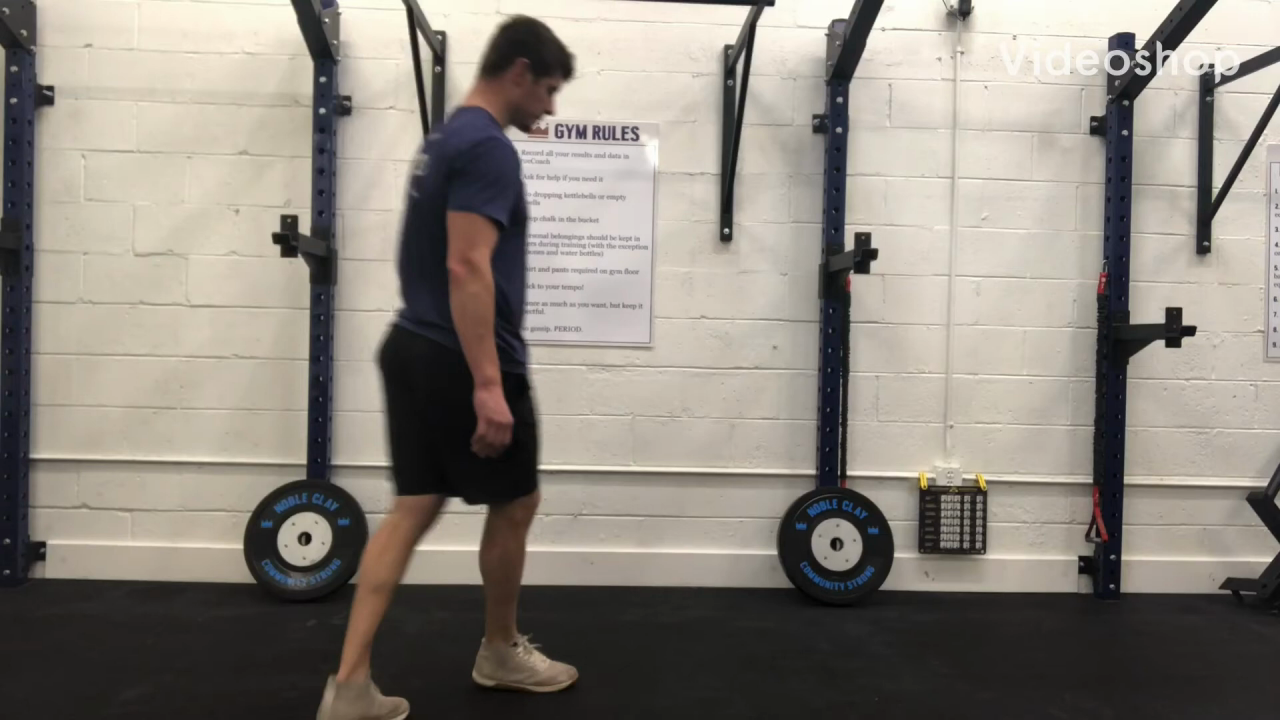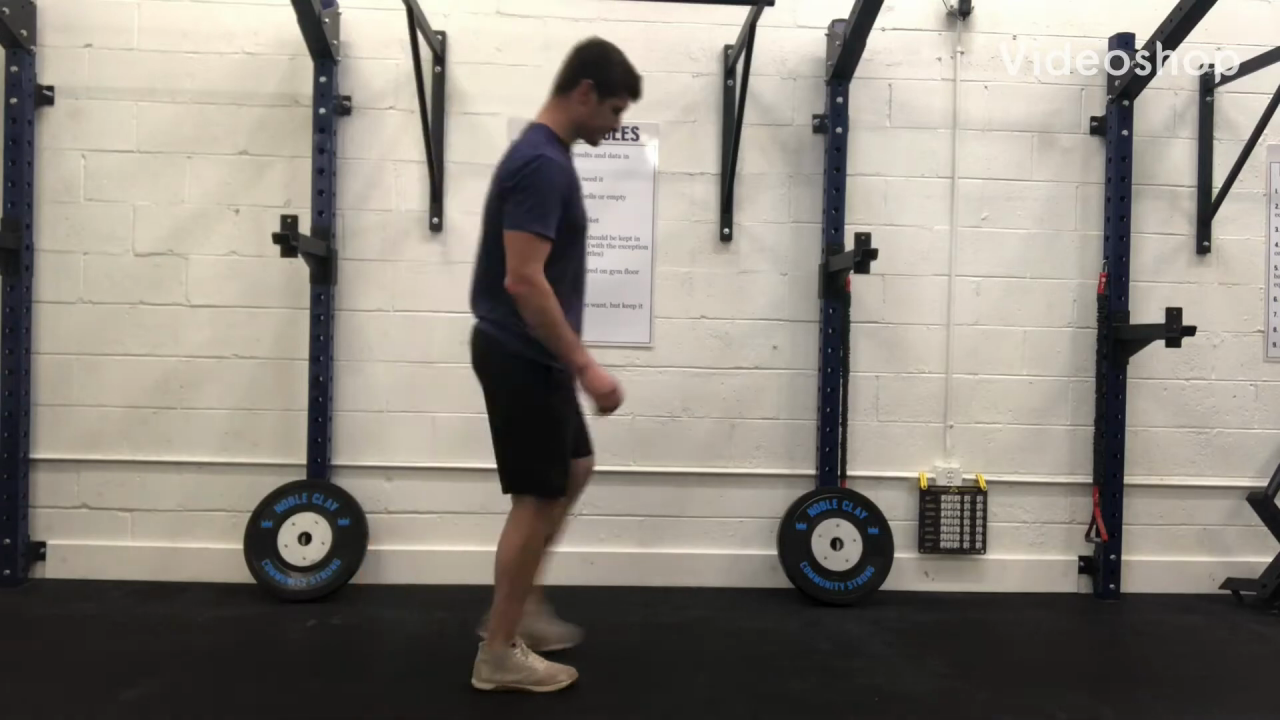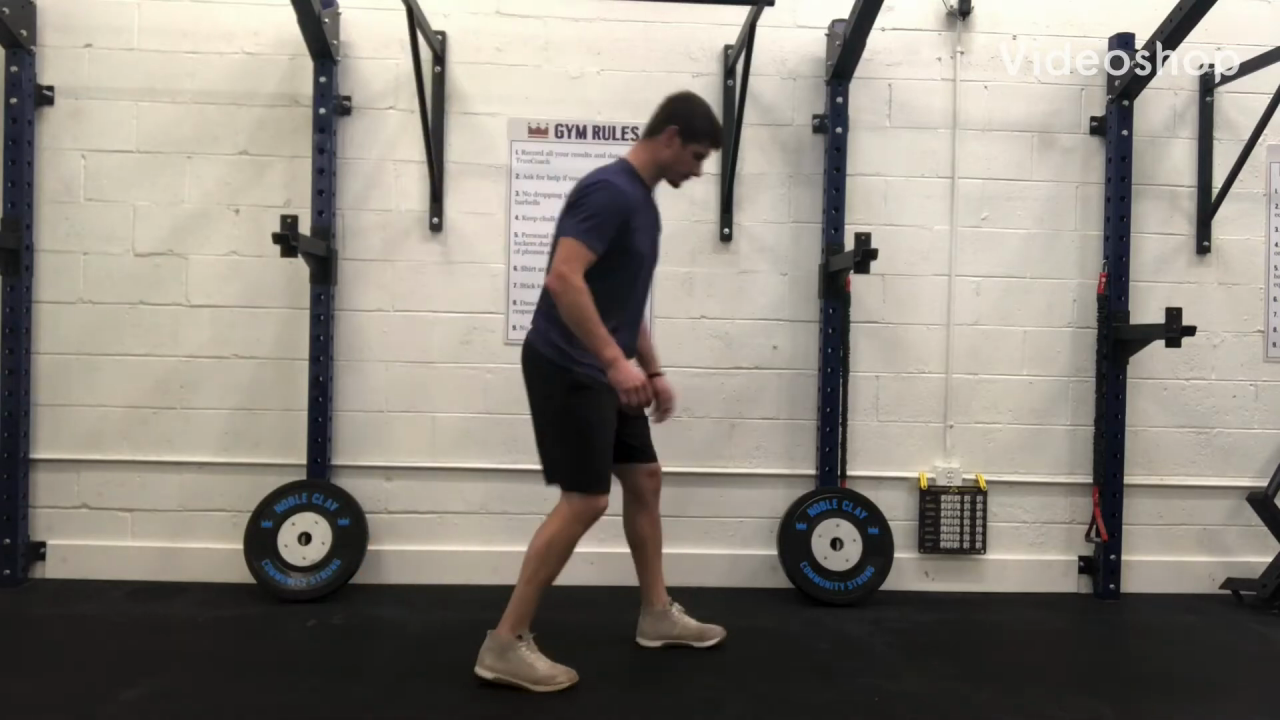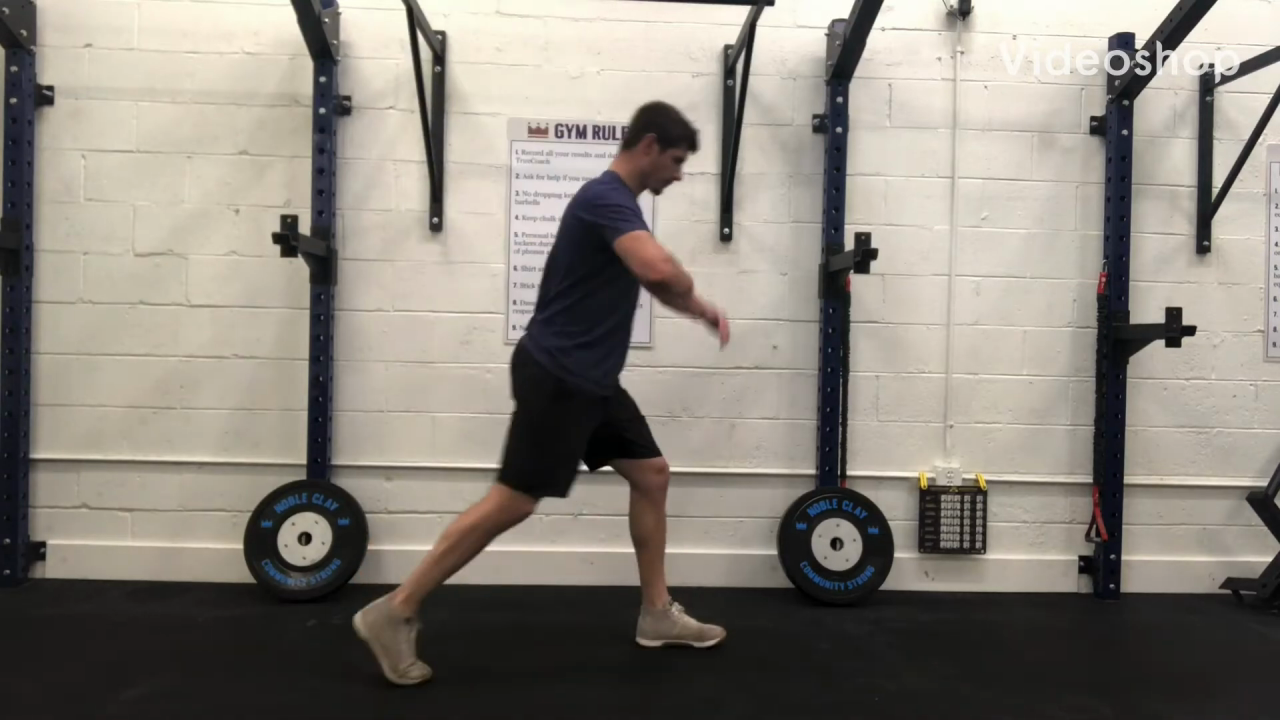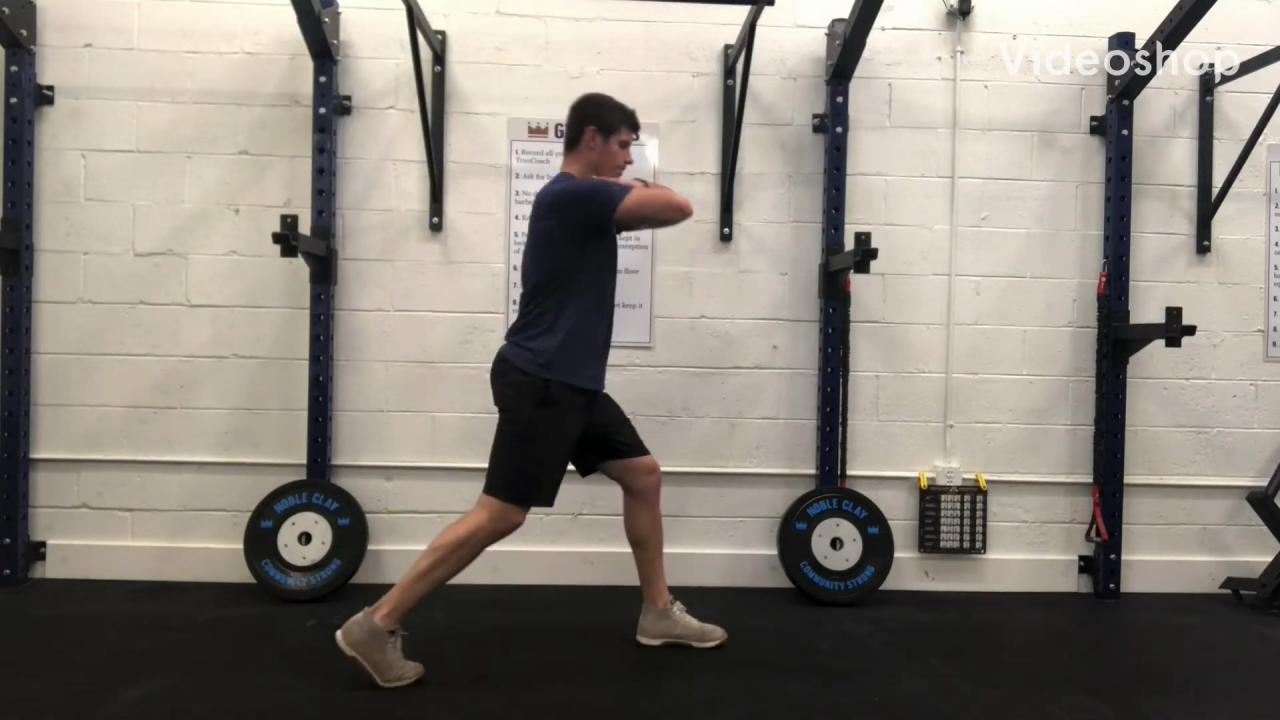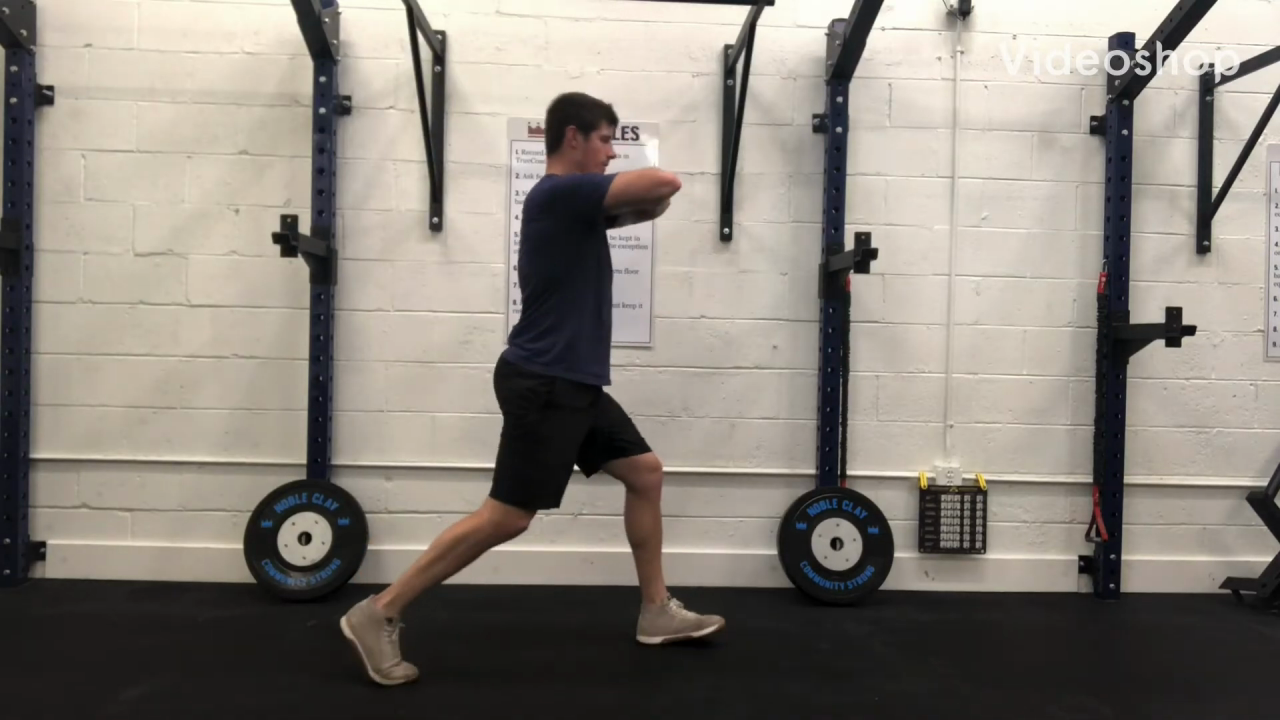
dt=0.4s
person 1, frame 1
left shoulder: (443, 141)
right shoulder: (487, 148)
right elbow: (468, 267)
right wrist: (488, 384)
left hip: (412, 347)
right hip: (465, 360)
left knee: (415, 507)
right knee: (514, 502)
right ankle: (501, 652)
person 1, frame 2
left shoulder: (541, 156)
right shoulder: (543, 165)
right elbow: (522, 278)
right wrist: (585, 366)
left hip: (529, 354)
right hip: (525, 357)
left knee: (572, 473)
right knee: (540, 497)
left ankle: (521, 608)
right ankle: (499, 652)
person 1, frame 3
left shoulder: (642, 200)
right shoulder: (609, 191)
right elbow: (563, 278)
left wrist: (648, 368)
right wrist: (617, 360)
left hip: (601, 369)
right hip: (566, 366)
left knee: (644, 480)
right knee: (585, 500)
left ankle: (657, 613)
right ankle: (507, 642)
person 1, frame 4
left shoulder: (620, 202)
right shoulder: (606, 198)
left elbow: (652, 276)
right elbow: (655, 267)
left wrist: (699, 309)
right wrist: (696, 302)
left hip: (592, 377)
right hip: (555, 374)
left knee: (651, 475)
right knee: (512, 502)
left ankle: (657, 613)
right ankle: (392, 614)
person 1, frame 5
left shoulder: (589, 201)
right shoulder: (572, 195)
left elbow: (664, 210)
right elbow: (677, 207)
left wrist: (631, 190)
right wrist: (631, 189)
left hip: (575, 382)
right hip: (538, 382)
left knee: (643, 476)
right knee: (501, 513)
left ankle: (660, 613)
right ankle: (376, 626)
person 1, frame 6
left shoulder: (578, 201)
right shoulder: (560, 193)
left elbow: (649, 205)
right elbow: (664, 183)
left wrist: (644, 205)
right wrist: (645, 199)
left hip: (575, 381)
right hip: (542, 383)
left knee: (645, 473)
right knee: (507, 516)
left ankle: (657, 611)
right ankle: (379, 615)
